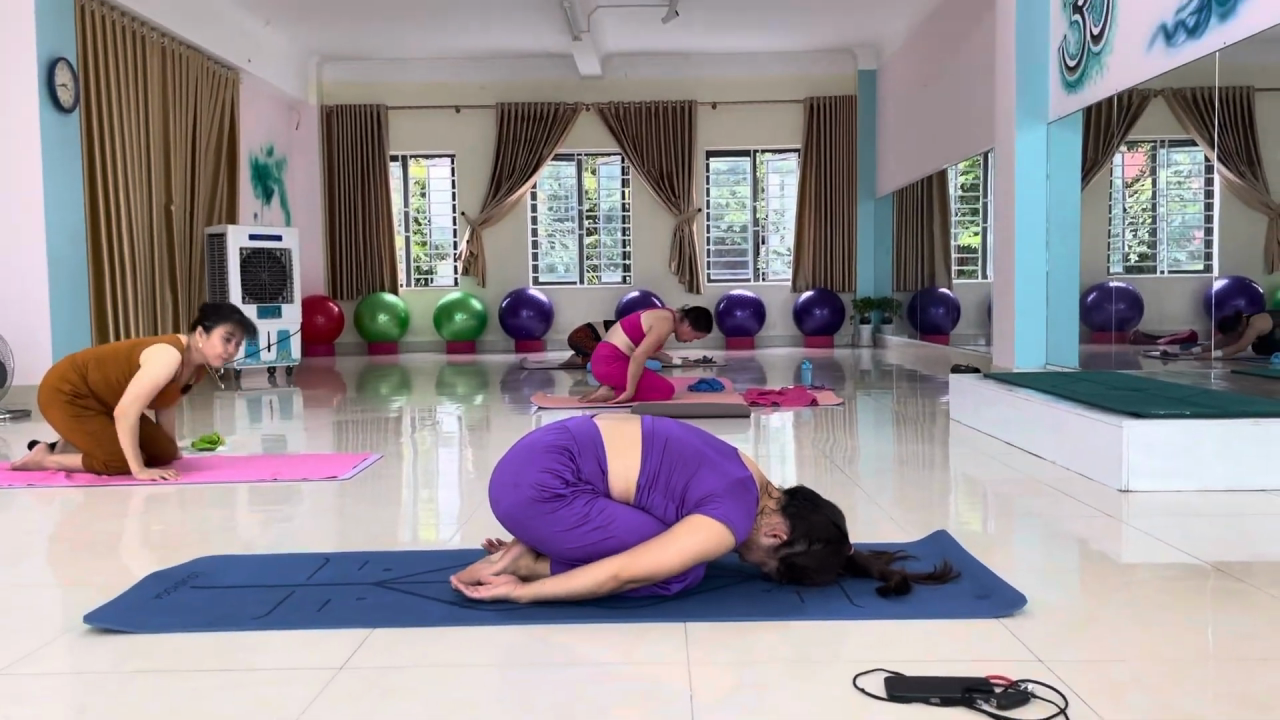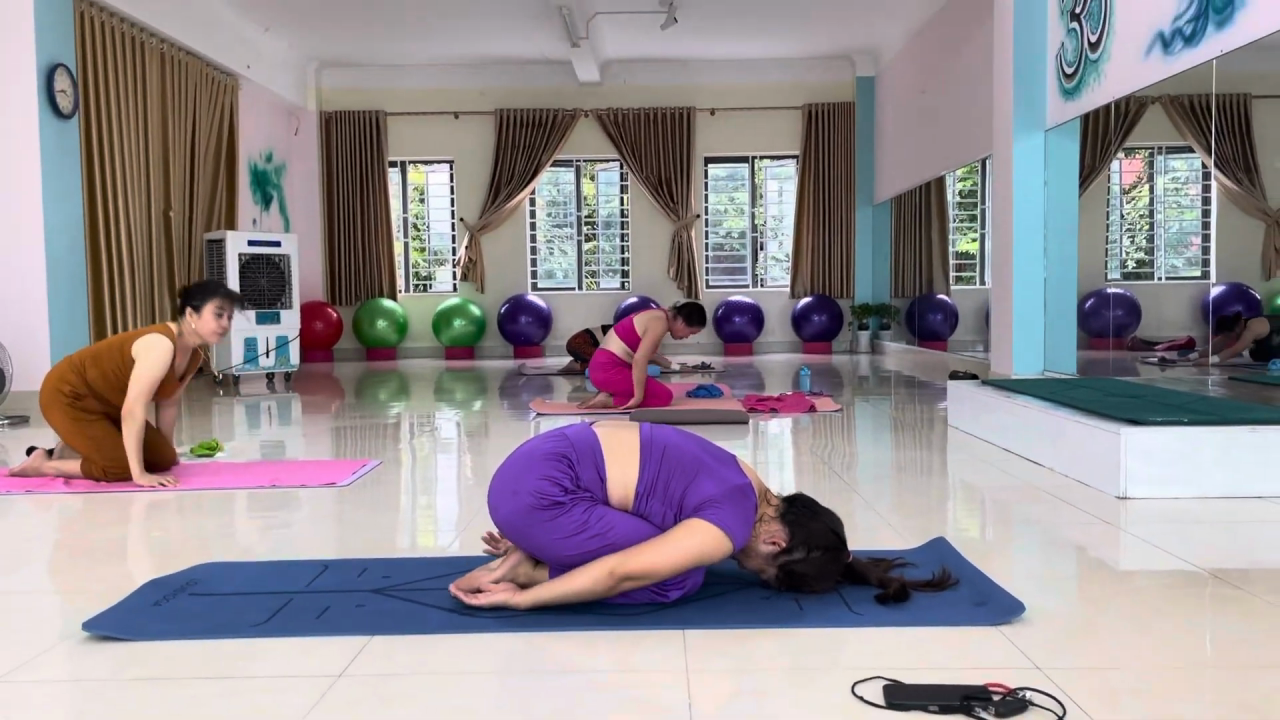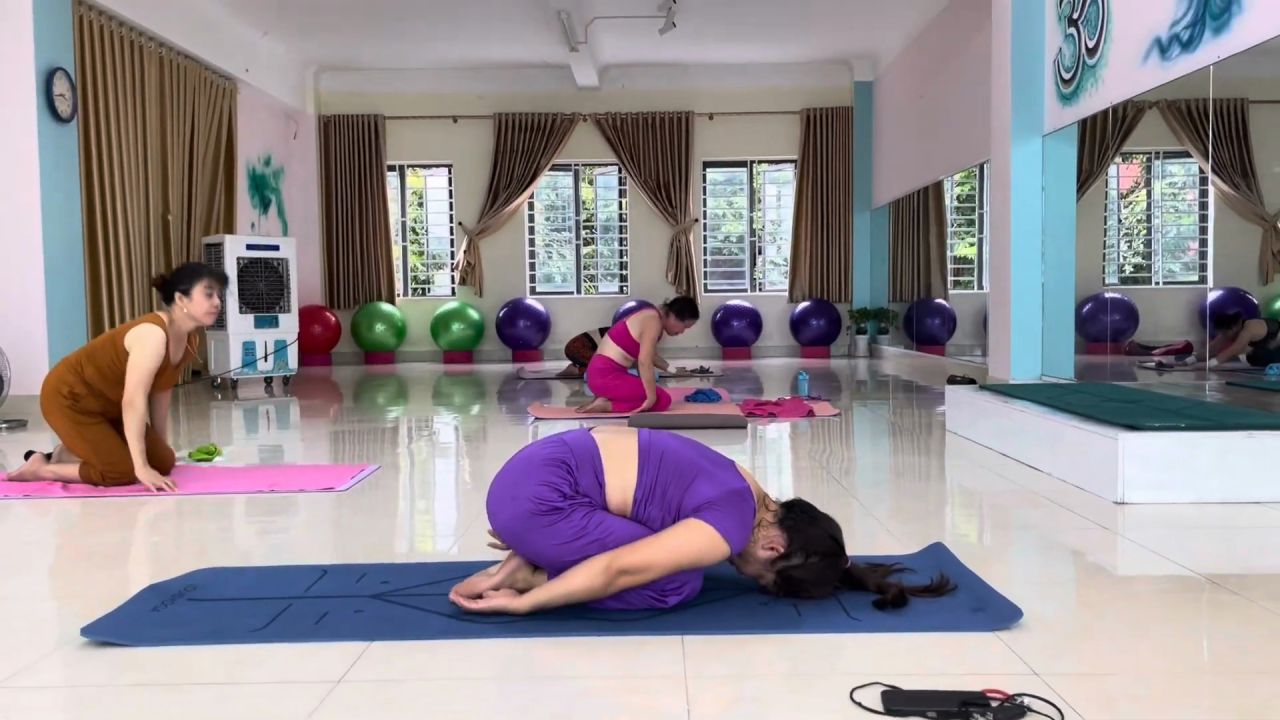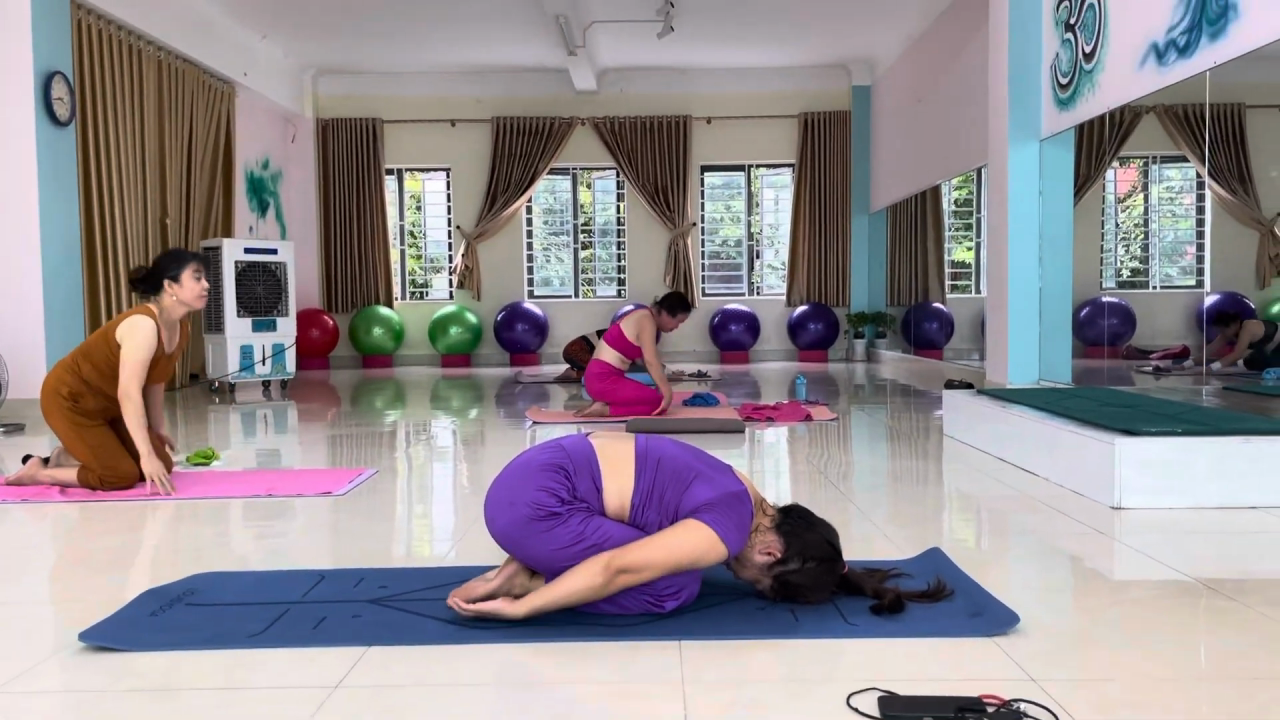
dt=0.1s
person 1, frame 1
left shoulder: (741, 476)
right shoulder: (730, 518)
right elbow: (622, 574)
right wrist: (524, 592)
left hip: (542, 456)
right hip: (537, 484)
left knee: (662, 537)
right knee: (679, 573)
left ankle: (532, 549)
right ankle: (530, 567)
person 1, frame 2
left shoulder: (739, 484)
right shoulder: (730, 524)
right elbow: (621, 574)
right wrist: (525, 600)
left hip: (543, 464)
right hip: (536, 492)
left knee: (656, 547)
right knee: (678, 578)
left ankle: (533, 554)
right ankle: (527, 574)
person 1, frame 3
left shoulder: (737, 488)
right shoulder: (728, 527)
right elbow: (619, 571)
left wrist: (539, 542)
right wrist: (522, 604)
left hip: (540, 469)
right hip: (535, 497)
left knee: (662, 555)
right knee: (676, 584)
left ankle: (533, 559)
right ankle: (526, 580)
person 1, frame 4
left shoulder: (733, 493)
right shoulder: (725, 530)
right elbow: (620, 571)
right wrist: (521, 608)
left hip: (537, 475)
right hip: (532, 501)
left knee: (662, 558)
right knee: (673, 587)
left ankle: (530, 568)
right ankle: (522, 587)
person 2, frame 1
left shoulder: (200, 366)
right shoulder: (170, 356)
left elbow: (165, 404)
right elbow: (125, 412)
left wrist: (169, 447)
right wrist: (138, 469)
left hip: (97, 396)
right hip: (66, 394)
left knee: (165, 454)
right knee: (120, 463)
left ankle: (75, 445)
right ankle: (45, 457)
person 2, frame 2
left shoulder: (194, 353)
right shoulder: (161, 345)
left elbow: (169, 402)
right elbow: (132, 409)
left wrist: (168, 448)
right wrist: (138, 472)
left hip: (105, 402)
right hip: (69, 397)
left knee: (164, 461)
right knee: (121, 469)
left ankle: (73, 452)
right ankle: (42, 462)
person 2, frame 3
left shoulder: (189, 341)
right shoulder: (153, 334)
left elbow: (161, 393)
right elbow: (133, 401)
left wrist: (161, 444)
right wrist: (141, 468)
left hip: (105, 404)
right hip: (69, 399)
left knee: (164, 463)
right knee: (121, 474)
left ankle: (69, 454)
right ankle: (41, 467)
person 2, frame 4
left shoulder: (180, 327)
right shoulder: (143, 325)
left elbow: (153, 382)
right elbow: (129, 393)
left wrist: (156, 431)
right wrist: (146, 455)
left hip: (108, 403)
right hip: (71, 399)
left knee: (160, 472)
right knee: (123, 476)
left ankle: (68, 460)
right ankle: (37, 470)
